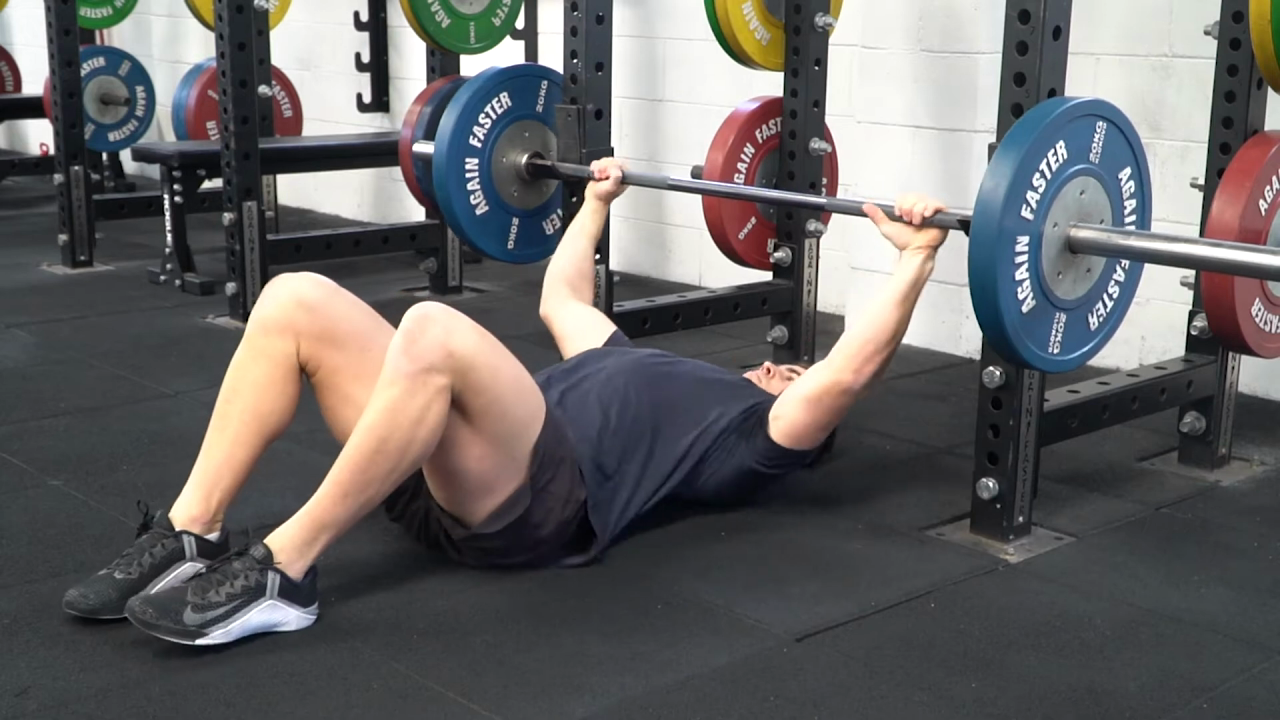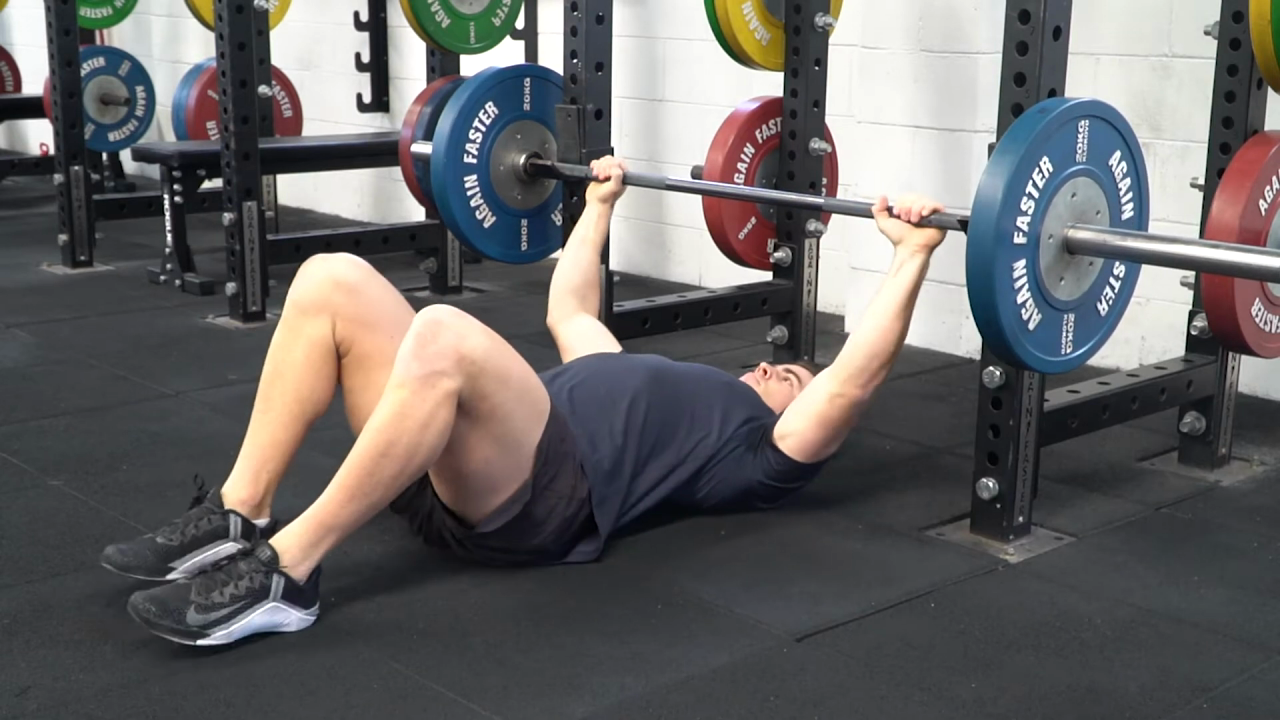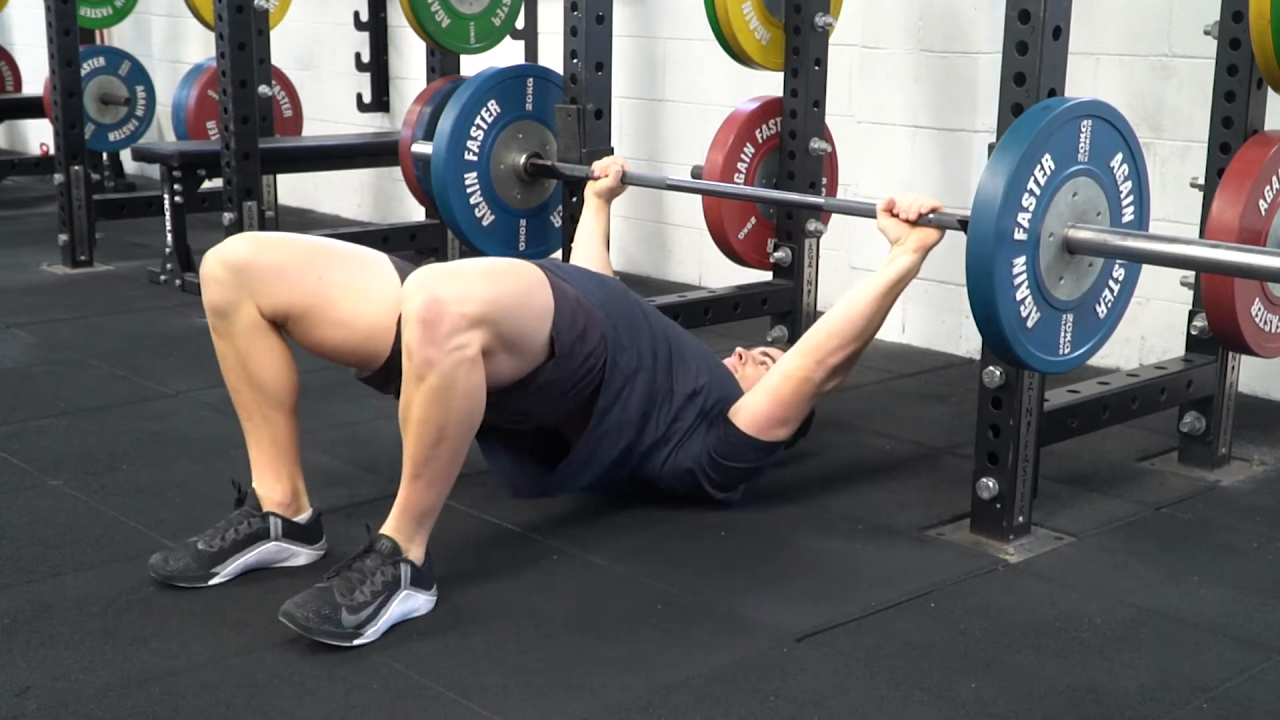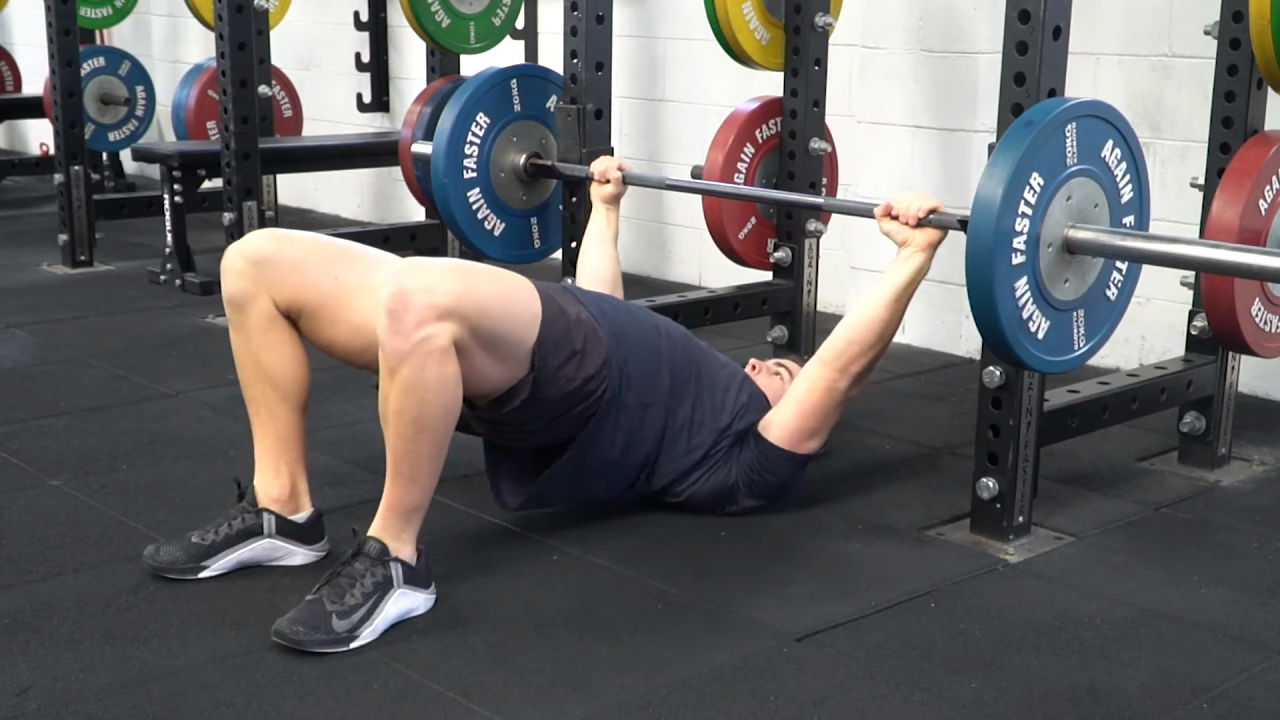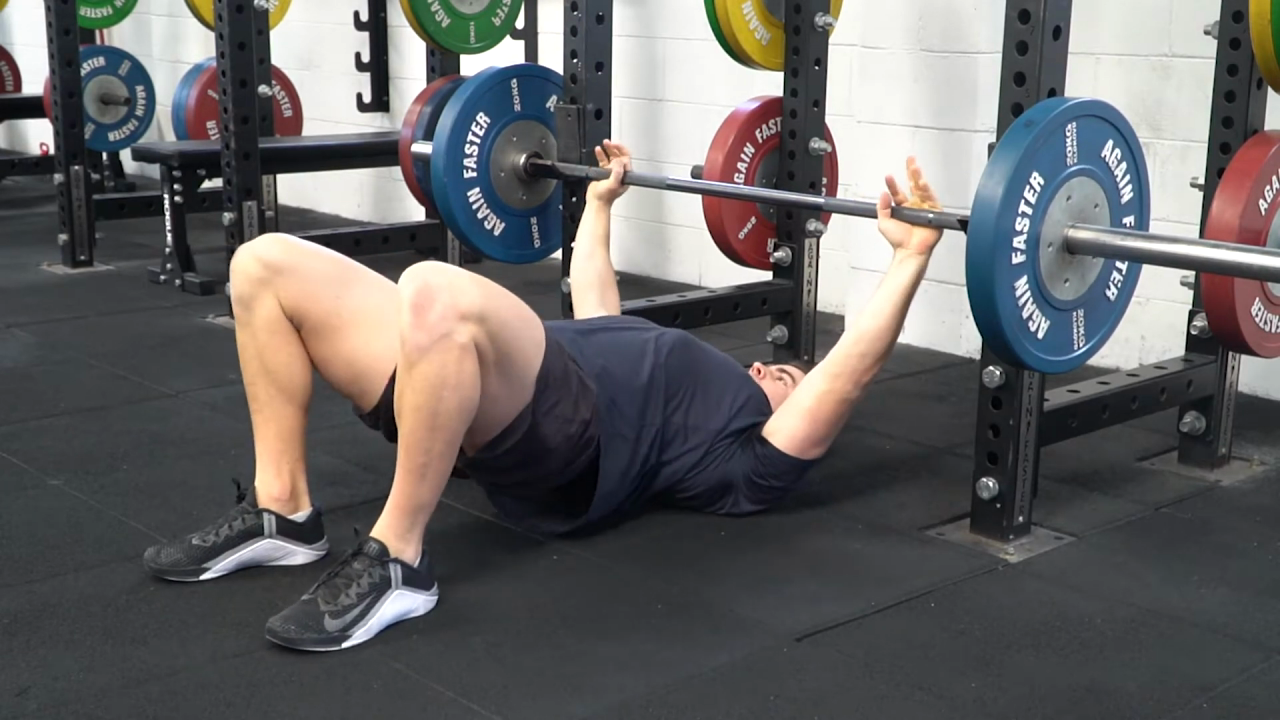
dt=1s
person 1, frame 1
left shoulder: (760, 438)
right shoulder: (646, 372)
left elbow: (849, 370)
right elbow: (560, 303)
left wrist: (916, 257)
right wrist: (595, 205)
left hip: (538, 493)
right hip: (441, 479)
left knee: (434, 328)
right knee: (297, 300)
left ankle: (280, 572)
right ankle: (190, 535)
person 1, frame 2
left shoulder: (761, 450)
right shoulder: (649, 380)
left elbow: (853, 383)
right elbow: (569, 314)
left wrist: (911, 257)
right wrist: (597, 210)
left hip: (539, 493)
right hip: (442, 470)
left knee: (444, 335)
right knee: (334, 281)
left ankle: (282, 573)
right ankle: (237, 516)
person 1, frame 3
right shoulder: (683, 376)
left elbow: (822, 358)
right elbow: (595, 289)
left wrist: (906, 253)
right wrist: (597, 200)
right hip: (455, 321)
left knee: (444, 310)
right knee: (233, 270)
left ankle: (398, 559)
right ankle: (280, 515)
person 1, frame 4
left shoulder: (753, 460)
right shoulder: (689, 383)
left elbow: (841, 369)
right elbow: (599, 306)
left wrist: (914, 257)
right wrist: (606, 208)
left hip: (568, 366)
right hip: (455, 341)
left knee: (415, 297)
right knee: (255, 263)
left ankle: (392, 559)
right ankle: (282, 513)
person 1, frame 5
left shoulder: (755, 455)
right shoulder: (662, 367)
left elbow: (847, 374)
right elbow: (594, 308)
left wrist: (910, 255)
right wrist: (599, 203)
left hip: (566, 418)
right hip: (479, 376)
left knee: (437, 288)
right knee: (268, 265)
left ankle: (393, 560)
right ankle: (281, 514)
